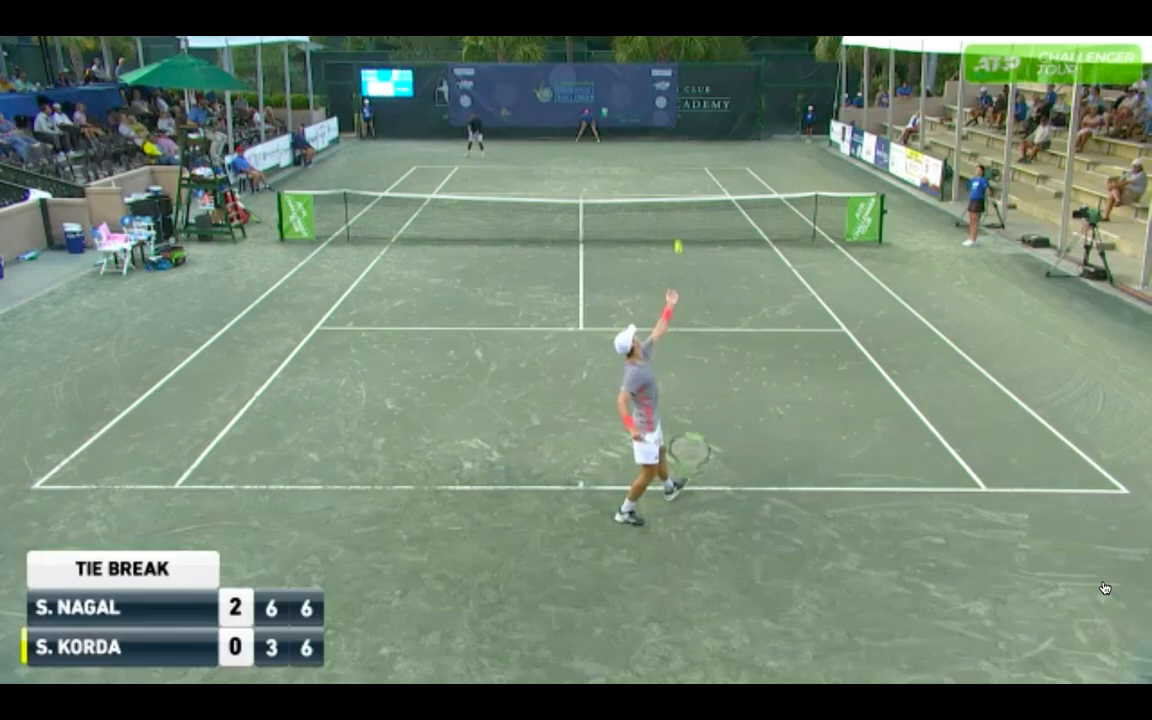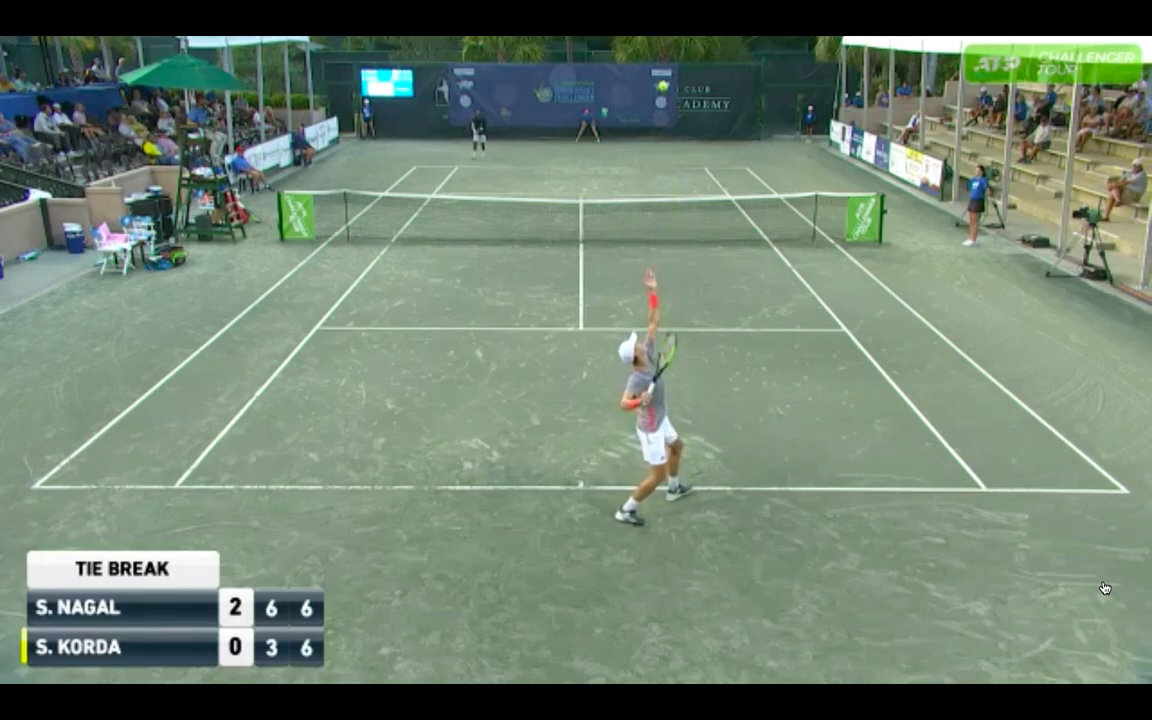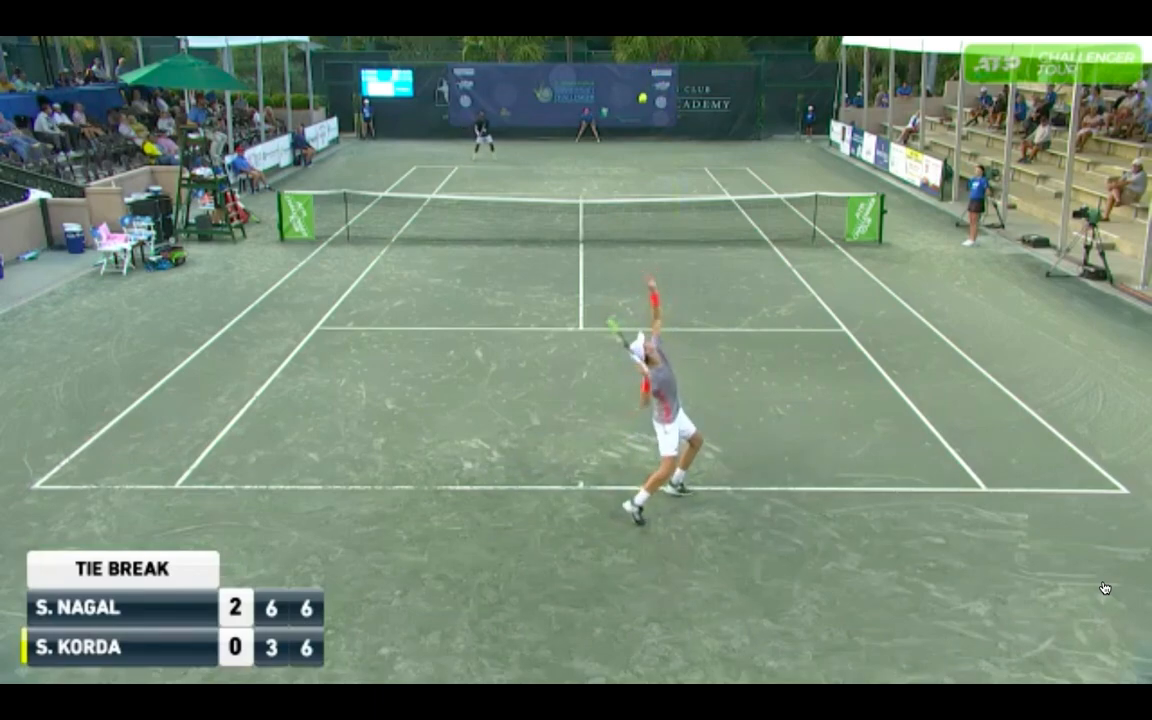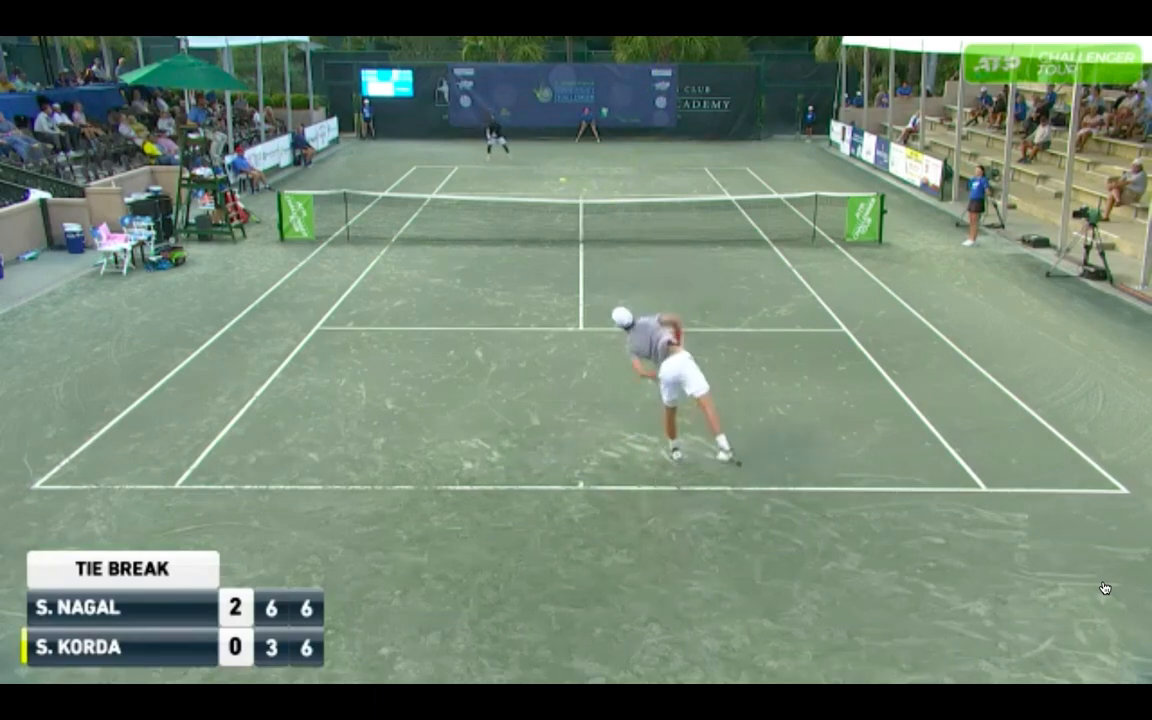
dt=0.4s
person 1, frame 1
left shoulder: (642, 353)
right shoulder: (633, 372)
left elbow: (658, 331)
right elbow: (621, 402)
left wrist: (669, 307)
right wrist: (631, 428)
left hip: (650, 422)
right hip: (645, 427)
left knee: (660, 453)
right knee: (648, 474)
left ankle: (670, 488)
right ankle: (625, 512)
person 1, frame 2
left shoulder: (648, 354)
right shoulder: (637, 378)
left elbow: (653, 322)
right elbow: (623, 403)
left wrist: (653, 291)
right wrist: (639, 401)
left hip: (661, 420)
right hip: (651, 428)
left knee: (677, 447)
right knee: (657, 475)
left ankle: (674, 489)
right ankle: (626, 511)
person 1, frame 3
left shoulder: (656, 348)
right shoulder: (652, 375)
left elbow: (657, 320)
right elbow: (644, 401)
left wrist: (653, 292)
right wrist: (645, 377)
left hip: (676, 414)
right hip: (666, 422)
left knee: (696, 442)
right knee: (666, 468)
left ankle: (675, 484)
right ankle: (635, 503)
person 1, frame 4
left shoulder: (631, 344)
right shoulder: (647, 321)
left elbow: (640, 371)
right elbow: (675, 320)
left wrist: (653, 375)
right wrist: (679, 338)
left hip: (666, 370)
right hip: (681, 359)
left knee: (670, 409)
right knee: (706, 404)
left ankle: (674, 449)
right ankle: (724, 448)
